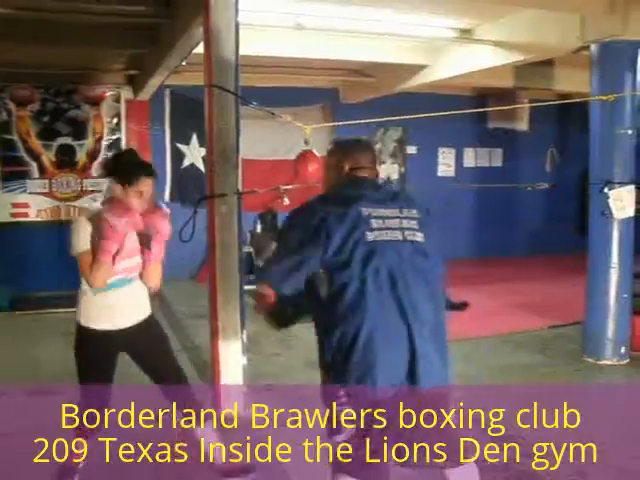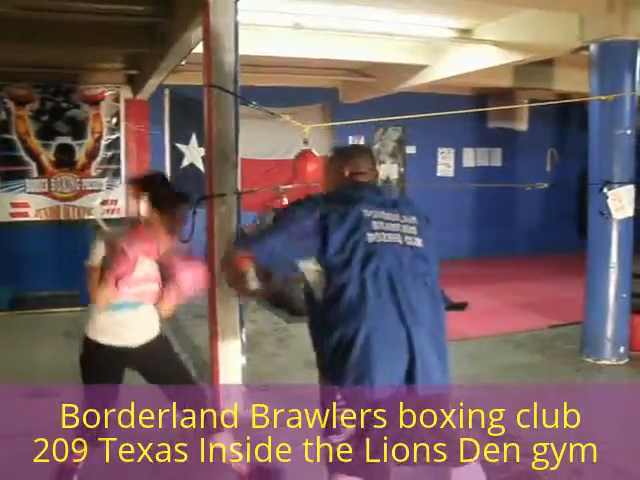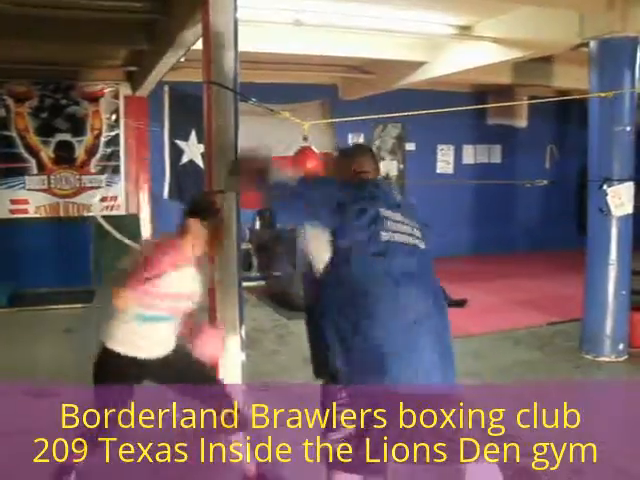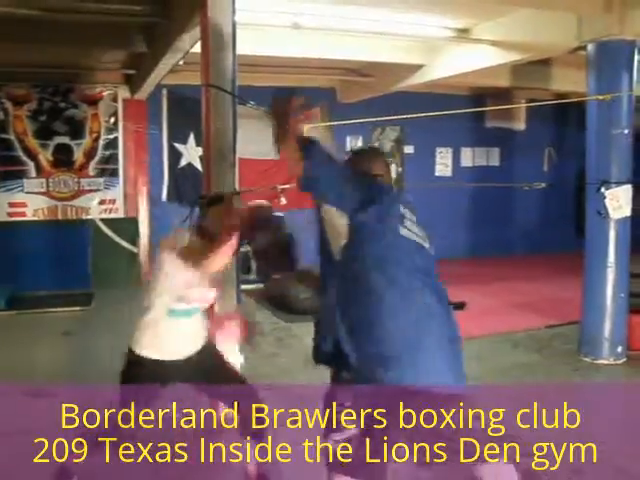
dt=0.1s
person 1, frame 1
left shoulder: (320, 213)
right shoulder: (413, 210)
left elbow: (269, 287)
left wrist: (278, 316)
left hip: (361, 356)
right hip: (426, 348)
person 1, frame 2
left shoulder: (321, 213)
right shoulder: (414, 216)
left elbow: (245, 256)
left wrist: (239, 282)
left hip: (361, 360)
right hip: (424, 354)
person 1, frame 3
left shoulder: (338, 199)
right shoulder: (405, 212)
left elbow: (263, 181)
left wrist: (252, 169)
left hip: (369, 355)
right hip: (430, 353)
person 1, frame 4
left shoulder: (363, 195)
right shoulder: (399, 208)
left elbow: (293, 151)
left wrist: (287, 115)
left hip: (384, 356)
right hip: (436, 352)
person 2, frame 1
left shoulder: (145, 225)
right shoulder: (86, 225)
left elbow: (153, 282)
right elbow: (95, 280)
left wrist: (154, 241)
right wrist: (112, 236)
left hip: (139, 323)
right hip: (97, 330)
left knee: (180, 390)
right knee: (93, 408)
person 2, frame 2
right shoulder: (107, 244)
left elbow: (163, 310)
right elbow: (100, 298)
left hip: (149, 341)
right hip: (104, 345)
left knee: (199, 402)
person 2, frame 3
left shoulder: (192, 270)
right shoulder: (152, 255)
left elbow: (183, 320)
right elbow: (122, 303)
left wrist: (201, 338)
right wrist: (151, 272)
left hip: (167, 353)
right hip: (121, 355)
left knee: (222, 402)
person 2, frame 4
left shoulder: (211, 253)
right shoulder: (182, 243)
right elbow: (204, 266)
left wrist: (220, 326)
right wrist: (237, 229)
left hip: (194, 351)
right hip: (151, 356)
left knee: (250, 403)
